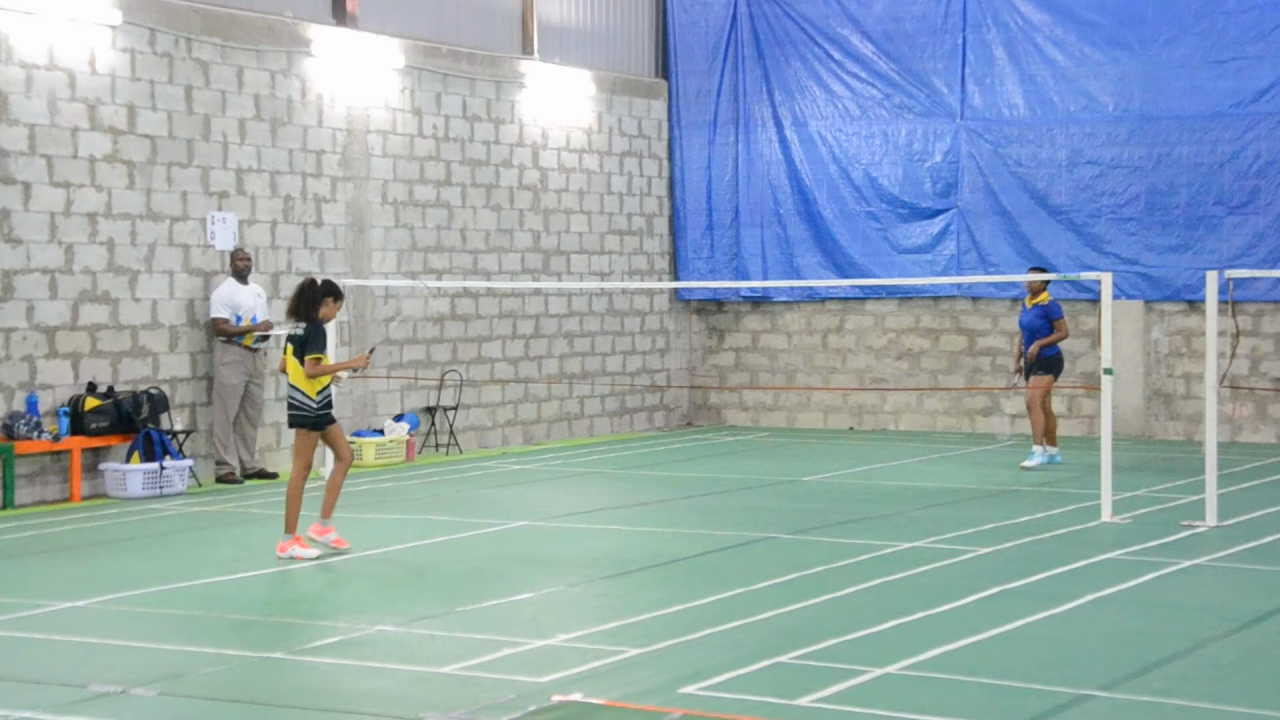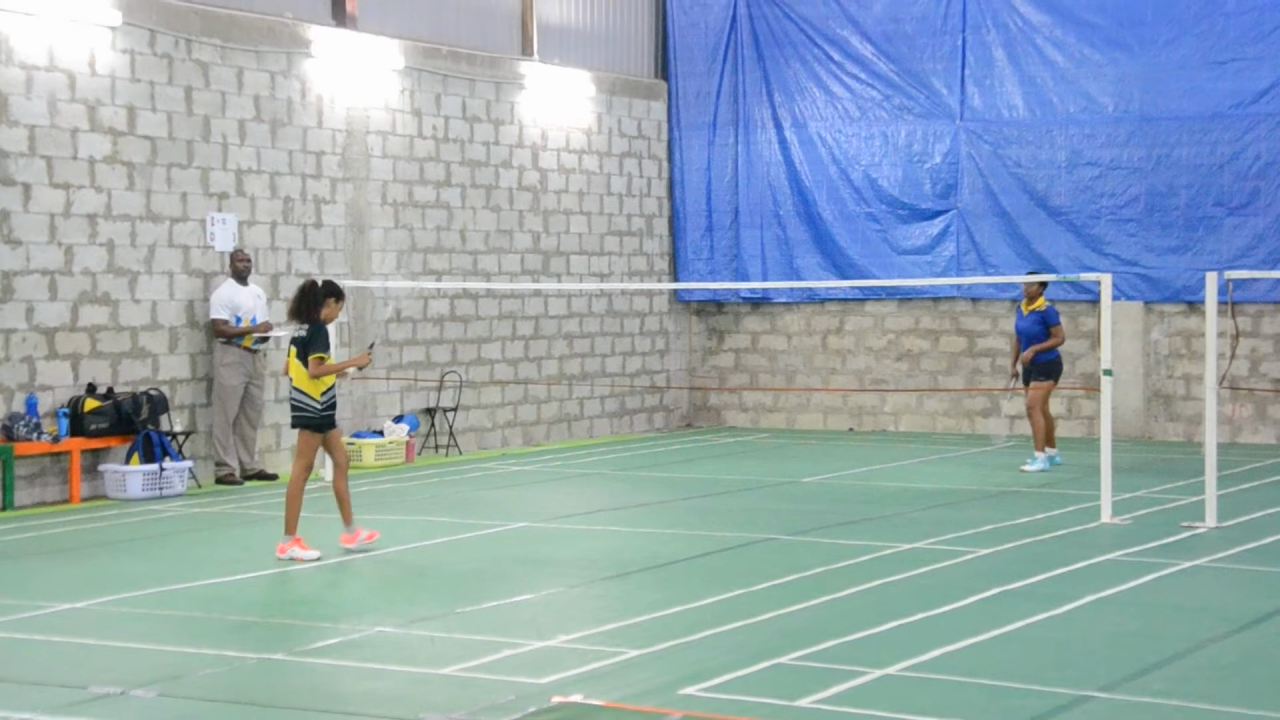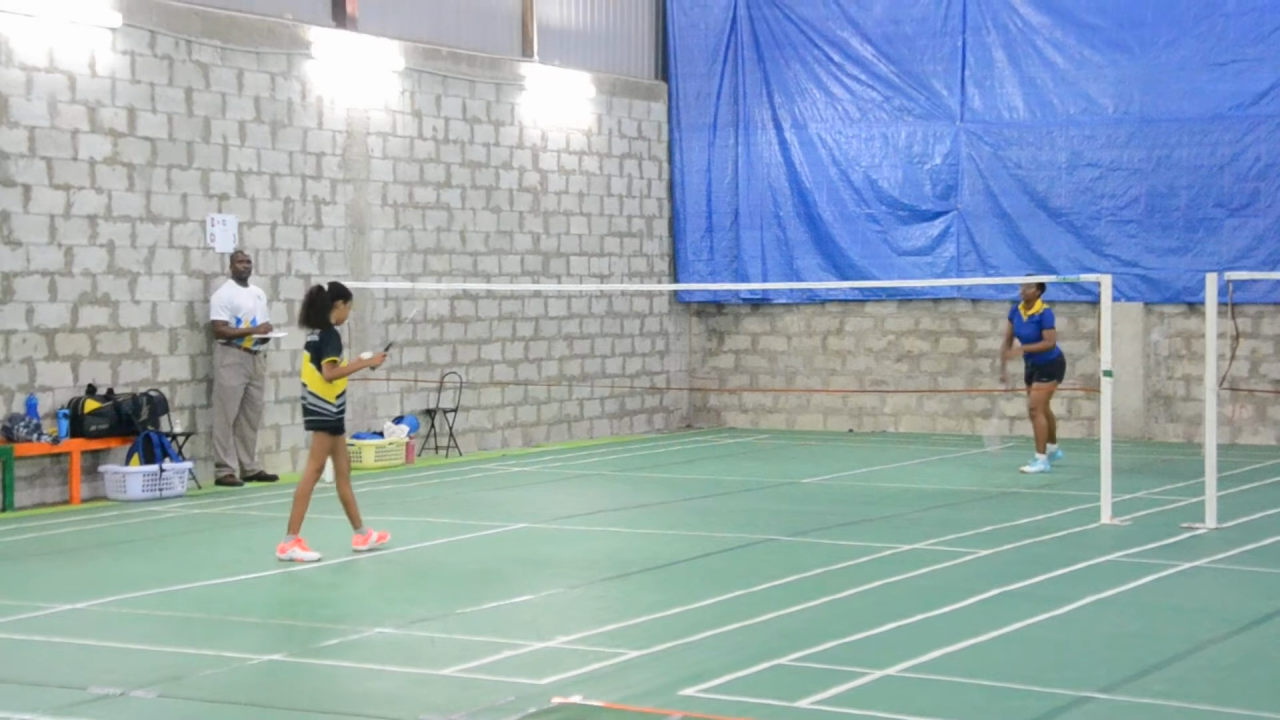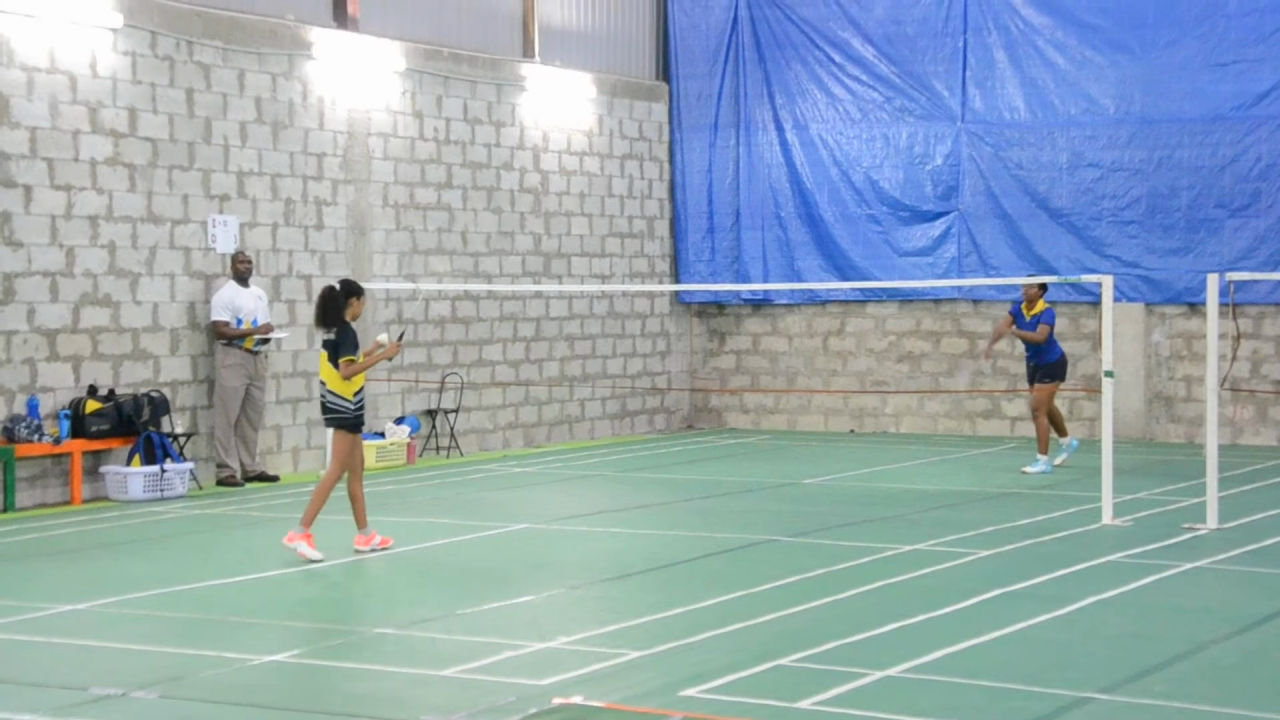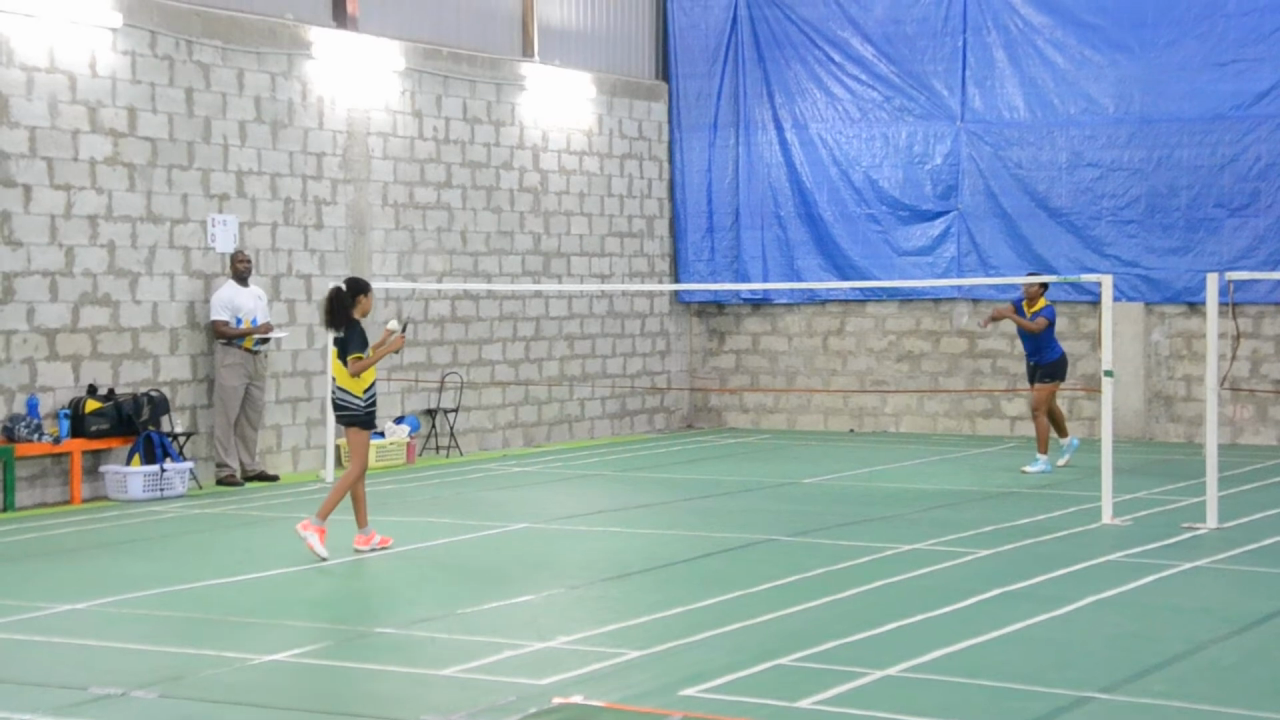
dt=0.2s
person 1, frame 1
left shoulder: (299, 327)
right shoulder: (316, 328)
left elbow: (283, 366)
right elbow: (310, 370)
right wrist: (348, 365)
left hip: (316, 406)
right hip: (310, 407)
left knee: (345, 456)
right knee: (302, 470)
left ankle: (322, 524)
right ankle: (288, 540)
person 1, frame 2
left shoulder: (303, 329)
right shoulder: (318, 329)
left elbow: (288, 368)
right elbow: (314, 370)
left wrist: (334, 371)
right wrist: (352, 363)
left hip: (318, 408)
right hip: (313, 408)
left knee: (341, 463)
right knee: (302, 471)
left ankle: (350, 532)
right ankle: (288, 541)
person 1, frame 3
left shoulder: (316, 333)
right shoulder: (330, 334)
right elbow: (329, 374)
left wrist: (351, 365)
right wrist: (365, 364)
left hip: (326, 409)
right hip: (326, 410)
left knee: (343, 471)
right knee: (313, 473)
left ankle: (361, 534)
right ankle: (290, 541)
person 1, frame 4
left shoulder: (333, 330)
right shoulder: (346, 331)
right elbow: (346, 372)
left wrist: (368, 354)
right wrist: (381, 356)
left hip: (341, 406)
right hip: (345, 408)
left knee: (356, 469)
right knee: (336, 471)
left ankle: (364, 534)
right ankle: (300, 533)
person 1, frame 5
left shoulder: (346, 328)
right shoulder: (354, 329)
right elbow: (354, 369)
left wrist: (381, 343)
right wrist: (388, 350)
left hip: (352, 404)
right hip: (356, 406)
left knee: (359, 469)
right knee: (356, 469)
left ankle: (364, 534)
right ankle: (314, 524)
person 2, frame 1
left shoulder: (259, 291)
right shoulder: (223, 292)
right elbow: (219, 328)
left wrist: (266, 330)
right wrist: (253, 328)
left hip: (256, 355)
right hip: (232, 355)
left knee: (252, 413)
right knee: (227, 414)
left ankle: (250, 465)
right ankle: (225, 468)
person 2, frame 2
left shoulder: (258, 292)
right shoulder: (223, 293)
right elbow: (219, 329)
left wrist: (266, 331)
right wrist: (252, 329)
left hip: (255, 356)
right hip: (231, 356)
left knee: (251, 414)
right knee: (227, 415)
left ankle: (250, 466)
right ankle: (224, 469)
person 2, frame 3
left shoulder: (259, 293)
right shoulder: (223, 294)
right elbow: (219, 331)
left wrist: (266, 332)
right wrist: (252, 330)
left hip: (256, 357)
right hip: (232, 357)
left knee: (252, 415)
right knee: (227, 416)
left ankle: (250, 467)
right ankle: (225, 470)
person 2, frame 4
left shoulder: (260, 294)
right shoulder: (224, 295)
right elbow: (220, 331)
left wrist: (267, 333)
right wrist: (253, 331)
left hip: (257, 357)
right hip: (232, 358)
left knee: (253, 416)
right knee: (228, 417)
left ankle: (251, 468)
right ankle: (226, 471)
person 2, frame 5
left shoulder: (259, 293)
right shoulder: (224, 294)
right elbow: (219, 331)
left wrist: (267, 333)
right wrist: (253, 330)
left hip: (257, 357)
right hip: (232, 358)
left knee: (252, 416)
right knee: (228, 416)
left ankle: (251, 467)
right ankle: (225, 470)
person 3, frame 1
left shoulder: (1050, 305)
right shoulder: (1026, 303)
left elbow: (1063, 332)
left wrist: (1038, 344)
right wrist: (1018, 359)
left hip: (1047, 360)
right hip: (1032, 361)
left knee: (1033, 402)
right knee: (1043, 406)
left ankle: (1039, 453)
right ankle: (1053, 452)
person 3, frame 2
left shoulder: (1047, 310)
right shoulder: (1021, 308)
left elbow: (1059, 339)
right elbow: (1018, 338)
left wrist: (1033, 350)
right wrist: (1014, 364)
left hip: (1047, 364)
right hip: (1030, 365)
left knee: (1033, 407)
right knee: (1041, 409)
left ankle: (1041, 458)
right ankle: (1052, 453)
person 3, frame 3
left shoulder: (1045, 313)
right shoulder: (1015, 310)
left elbow: (1049, 344)
right elbow: (1007, 339)
left wrist: (1022, 349)
right wrist: (1003, 366)
left hip: (1050, 364)
right hip: (1031, 364)
left knee: (1035, 409)
right knee: (1042, 408)
left ankle: (1042, 460)
right ankle: (1053, 448)
person 3, frame 4
left shoulder: (1047, 312)
right shoulder: (1018, 308)
left elbow: (1040, 337)
right elbow: (1002, 326)
left wrist: (1013, 331)
right wrist: (990, 344)
left hip: (1052, 364)
right hip: (1033, 363)
left knee: (1038, 410)
right knee: (1047, 407)
left ankle: (1043, 461)
right ankle: (1067, 442)
person 3, frame 5
left shoulder: (1047, 309)
right shoulder: (1019, 304)
left elbow: (1035, 328)
right elbow: (1002, 311)
left wrist: (1009, 315)
right wrist: (989, 319)
left hip: (1052, 363)
right hip: (1034, 363)
left knee: (1038, 409)
right knee: (1048, 406)
left ankle: (1042, 461)
right ankle: (1068, 441)
